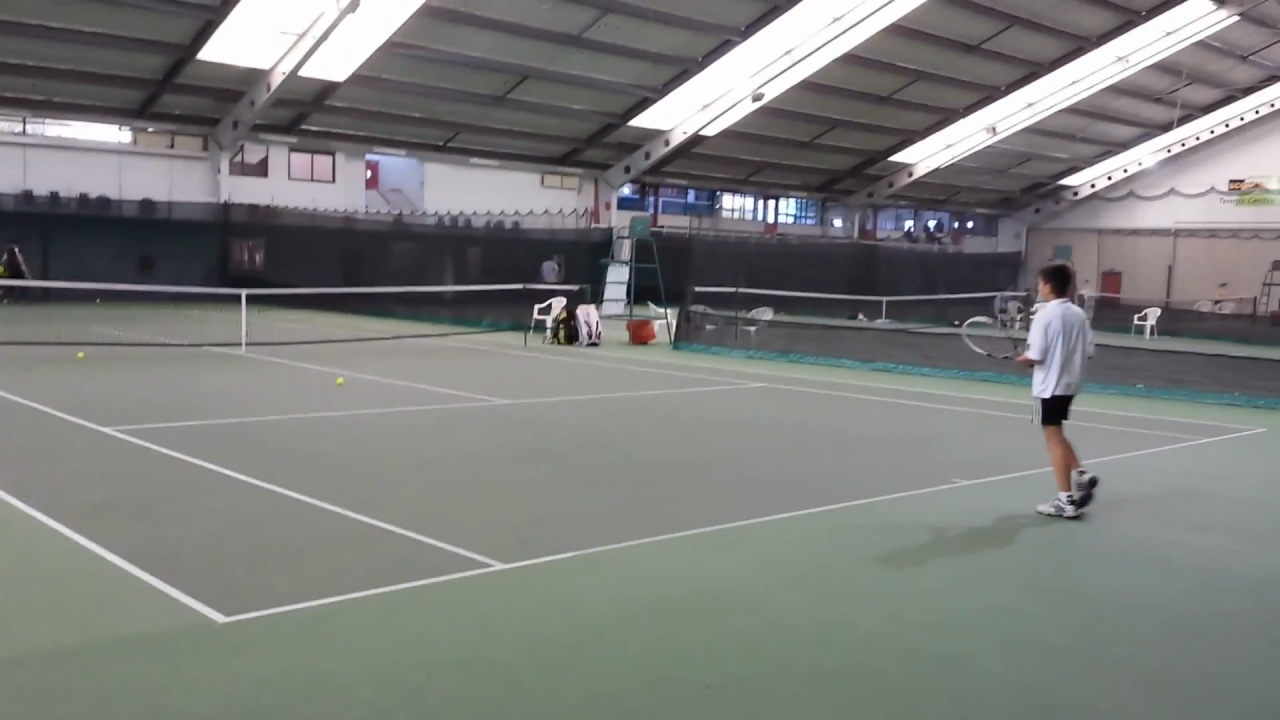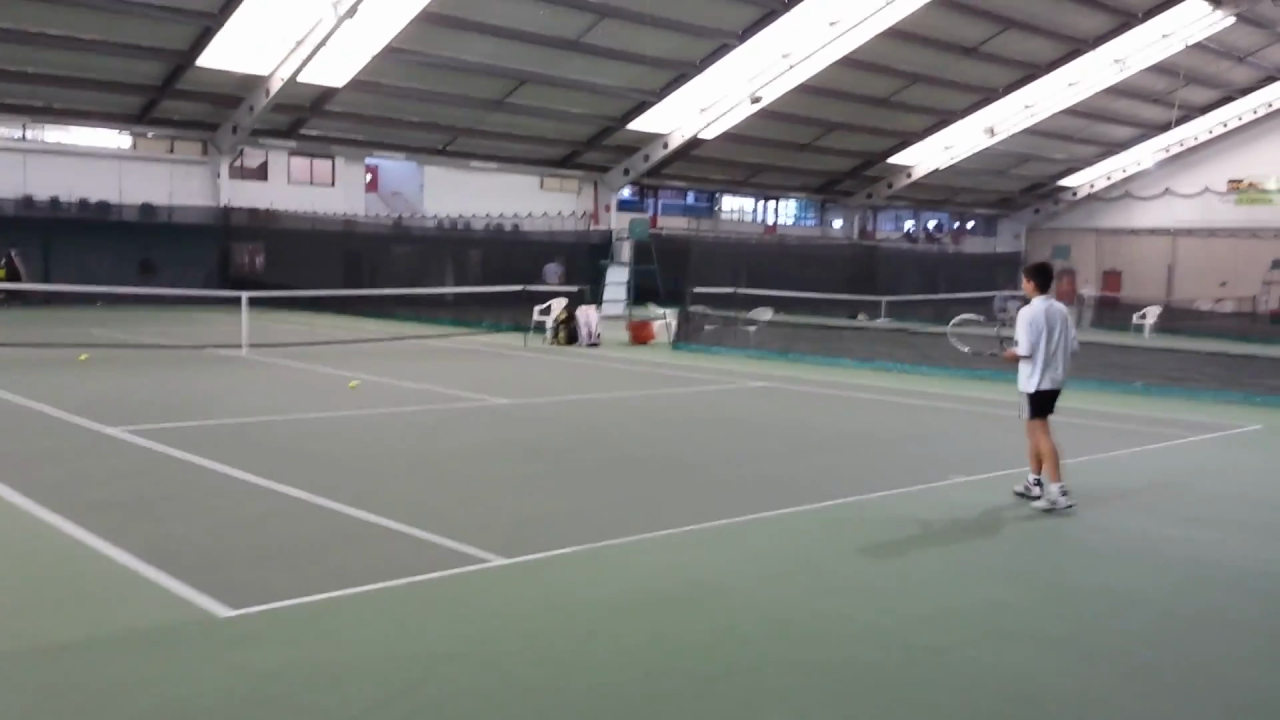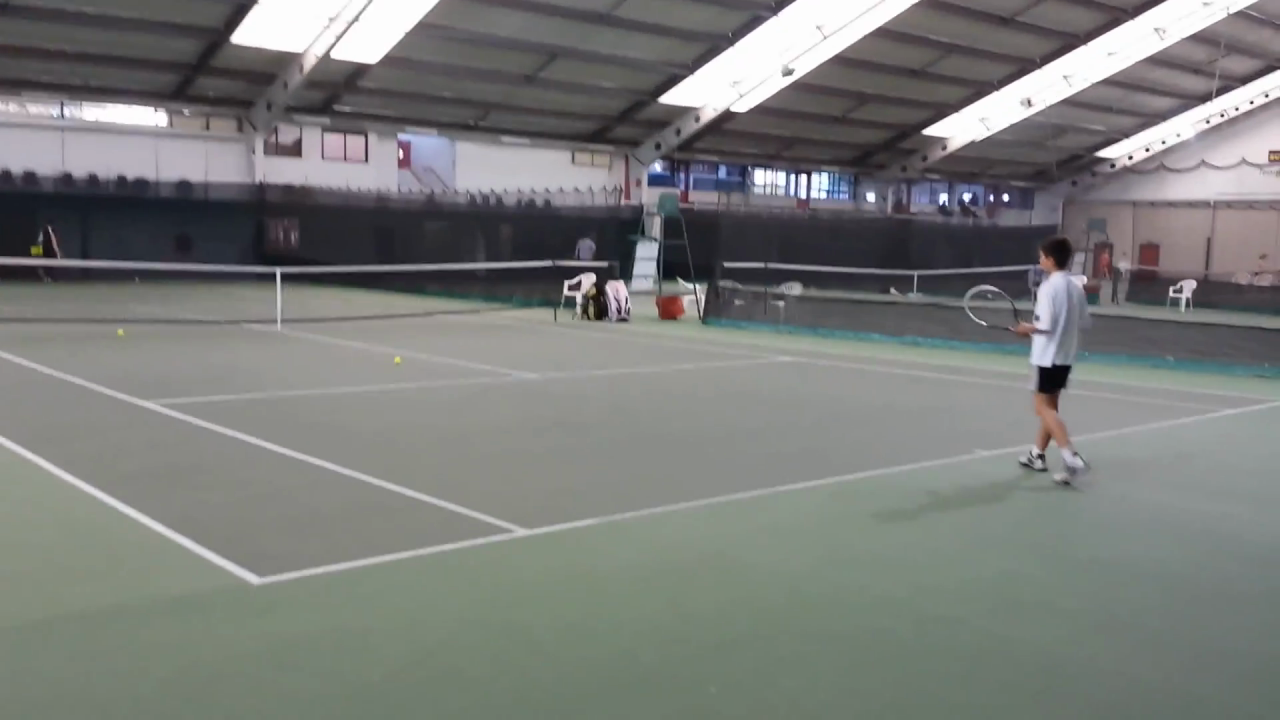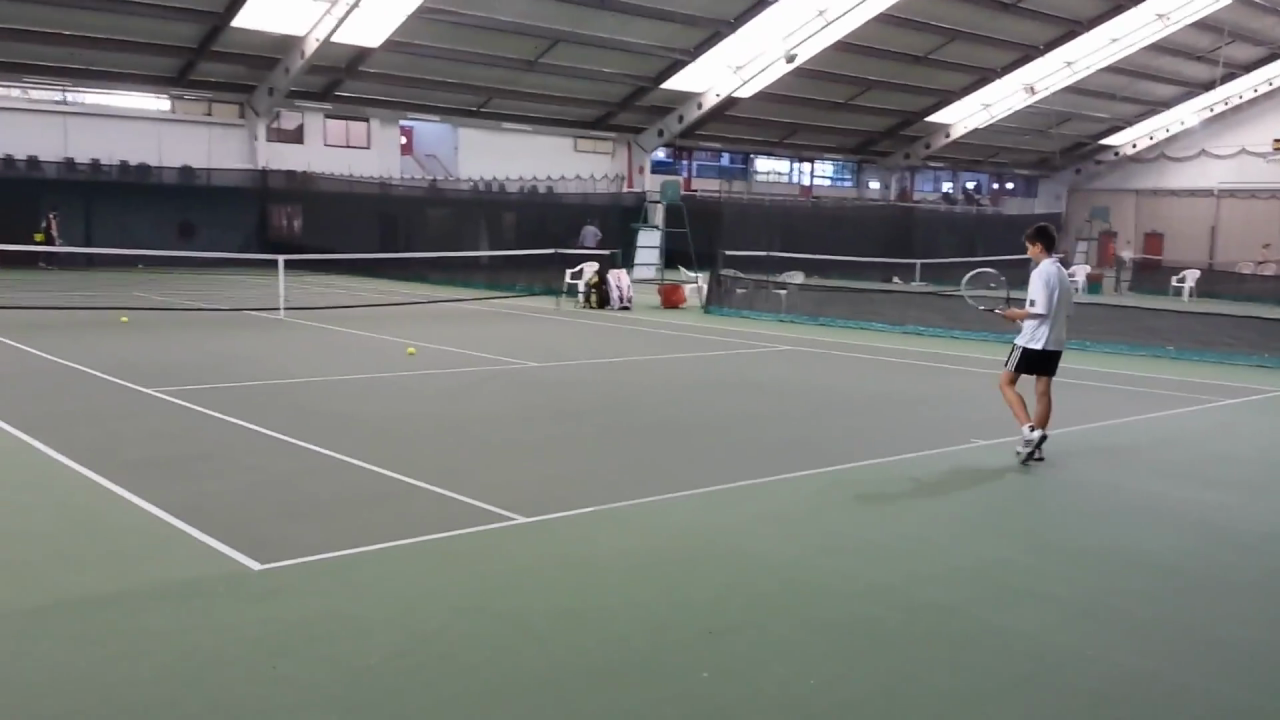
dt=0.2s
person 1, frame 1
left shoulder: (1044, 316)
right shoulder: (1079, 314)
left elbow: (1035, 356)
right elbow: (1088, 351)
left wrist: (1023, 359)
left hip: (1050, 386)
right hip: (1070, 384)
left knee: (1054, 440)
right knee: (1057, 436)
left ankle: (1066, 501)
right ankle: (1081, 476)
person 1, frame 2
left shoulder: (1028, 312)
right shoulder: (1062, 310)
left elbow: (1023, 352)
right elbow: (1072, 346)
left wrist: (1010, 355)
left hip: (1035, 381)
right hip: (1055, 380)
left knee: (1041, 434)
right knee: (1036, 430)
left ankle: (1058, 493)
right ankle: (1034, 482)
person 1, frame 3
left shoulder: (1049, 287)
right shoulder: (1077, 287)
left elbow: (1044, 326)
right elbow: (1083, 323)
left wrist: (1026, 329)
left hip: (1048, 356)
right hip: (1066, 355)
left knee: (1043, 408)
right knee: (1049, 406)
left ankle: (1071, 457)
right ankle: (1037, 455)
person 1, frame 4
left shoulder: (1041, 272)
right shoulder: (1062, 272)
left elbow: (1039, 310)
right elbow: (1066, 310)
left wrist: (1017, 314)
left hip: (1033, 340)
right hip: (1055, 342)
left knee: (1006, 383)
right knee: (1043, 391)
left ankle: (1031, 430)
right ankle: (1033, 444)
